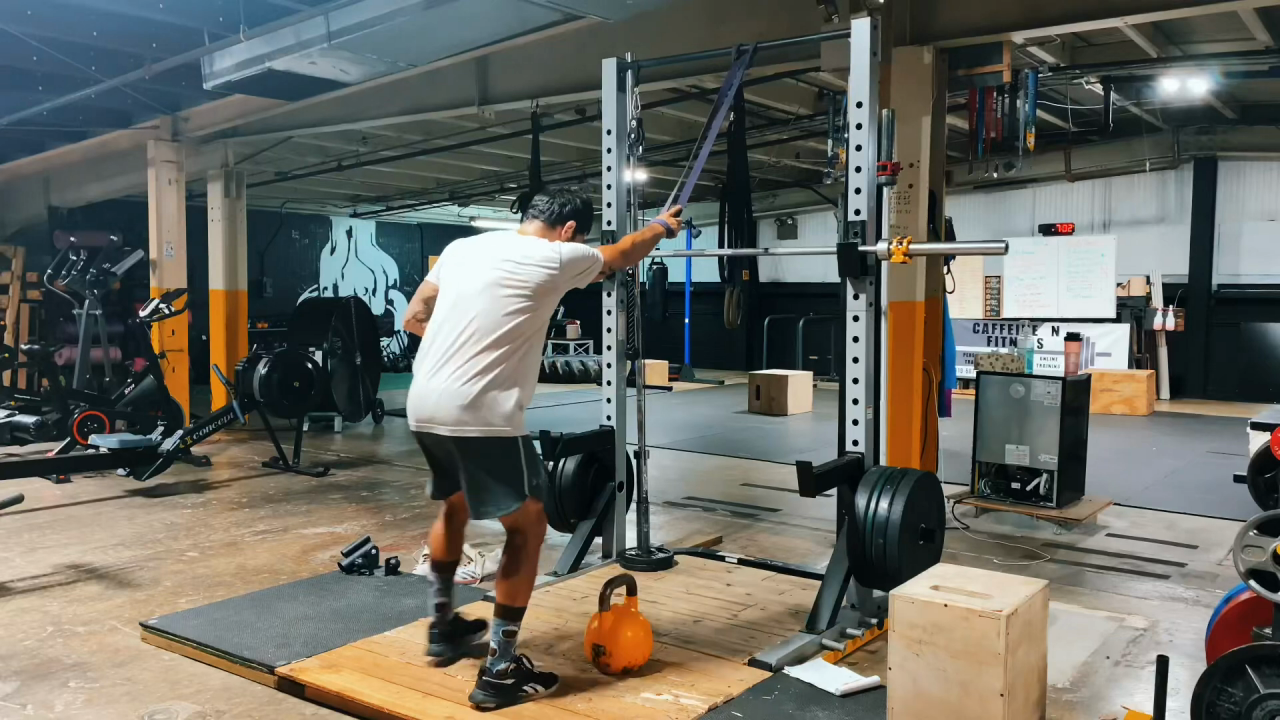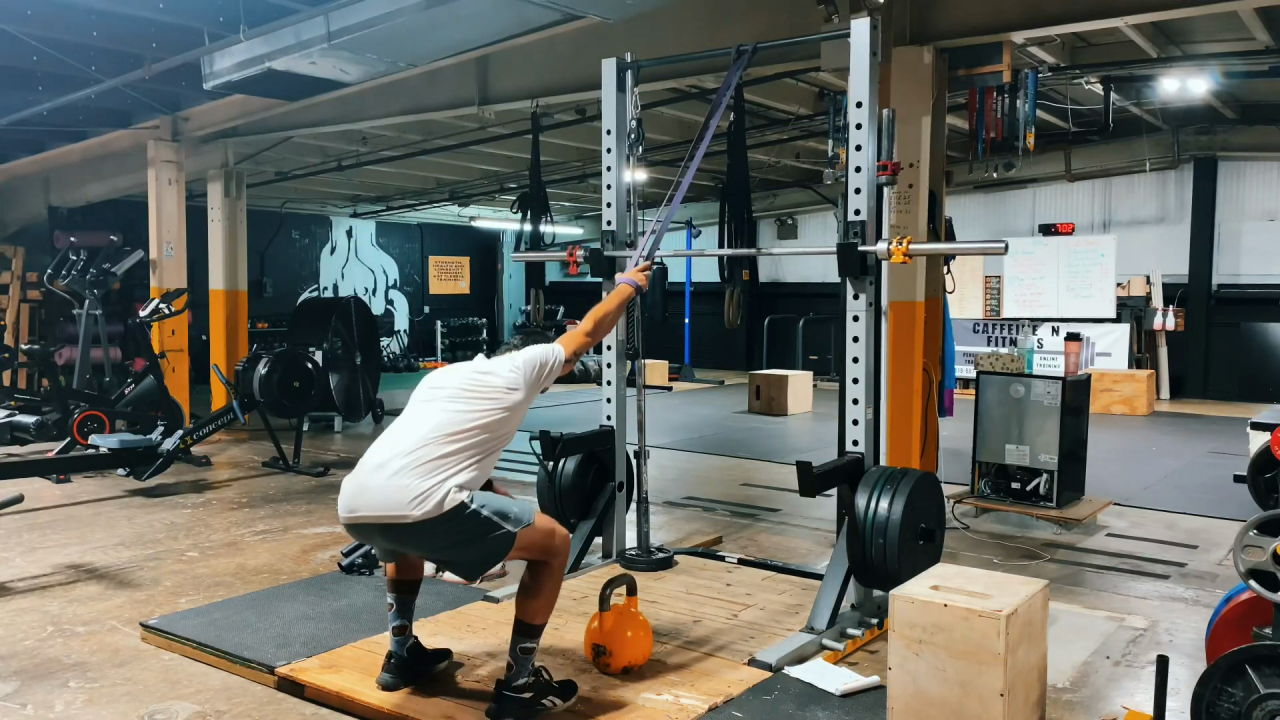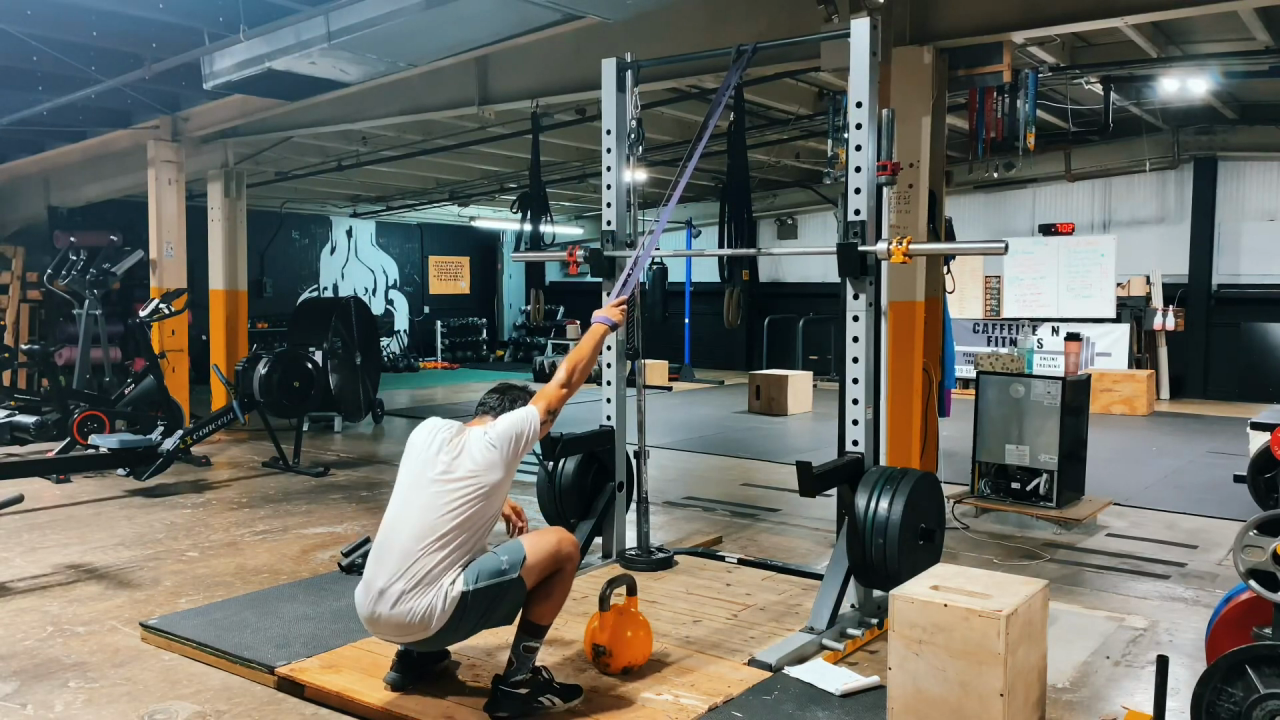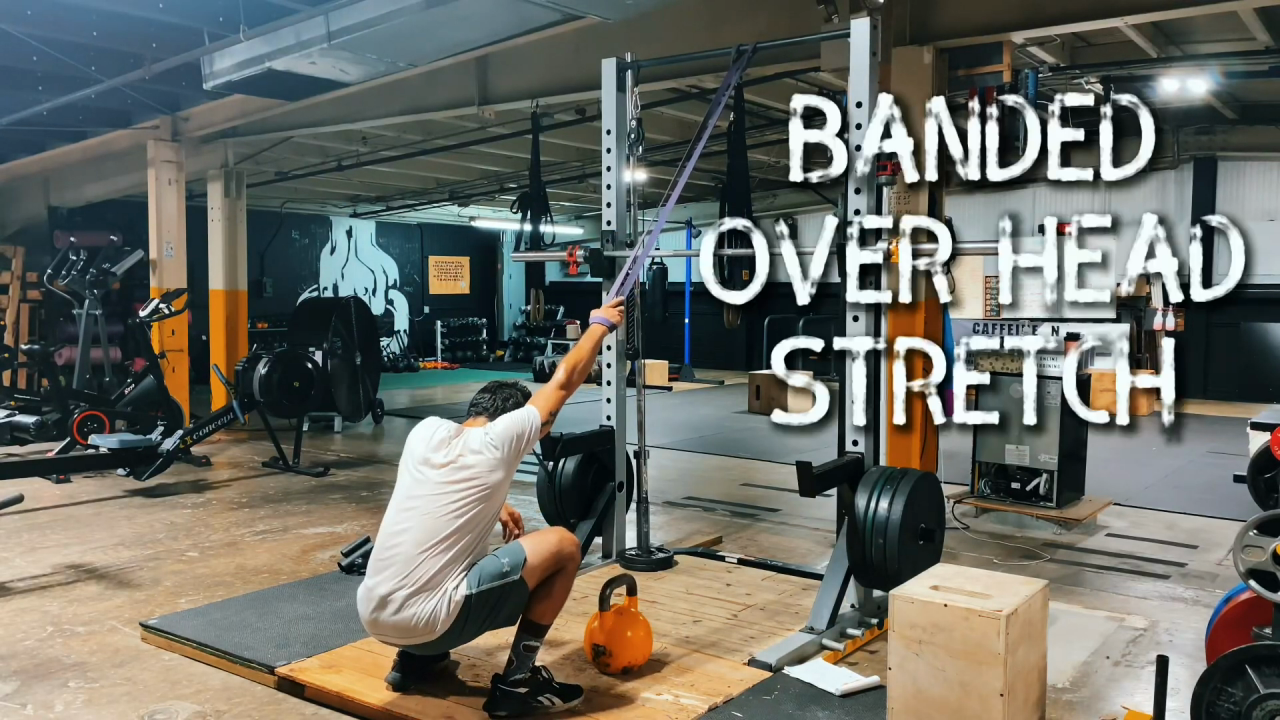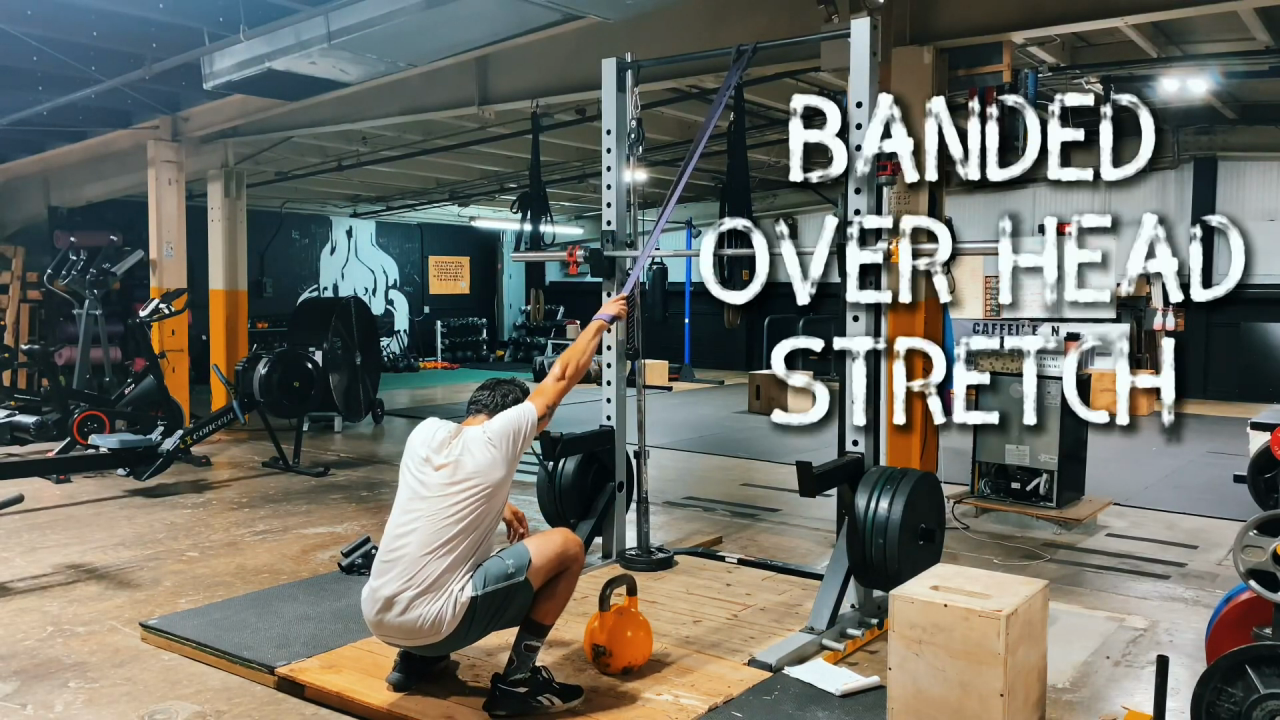
dt=1s
person 1, frame 1
left shoulder: (461, 248)
right shoulder: (554, 259)
left elbow: (415, 318)
right elbow: (621, 254)
right wrist: (661, 226)
left hip: (424, 403)
right hip: (483, 413)
left knee: (456, 506)
right knee: (526, 527)
left ankle: (444, 628)
right ankle: (499, 670)
person 1, frame 2
left shoulder: (445, 373)
right shoulder: (521, 368)
right elbow: (588, 331)
left wrist: (490, 492)
right wrist: (628, 285)
left hip: (354, 506)
right hip: (416, 505)
right knee: (553, 544)
left ankle: (402, 655)
person 1, frame 3
left shoulder: (429, 430)
right shoulder: (499, 441)
right elbow: (563, 383)
right wrist: (603, 324)
left hip: (370, 611)
right hip: (425, 618)
right knee: (563, 545)
left ankle: (410, 657)
right ankle: (516, 684)
person 1, frame 4
left shoulder: (427, 431)
right shoulder: (498, 440)
right elbow: (564, 381)
right wrist: (600, 324)
left hip: (372, 615)
right hip: (427, 621)
right knee: (563, 545)
left ankle: (413, 659)
right ankle: (516, 684)
person 1, frame 5
left shoulder: (426, 432)
right shoulder: (497, 437)
right elbow: (562, 376)
right wrist: (602, 319)
left hip: (376, 616)
right hip: (431, 623)
right knee: (567, 546)
left ankle: (413, 659)
right ankle: (516, 683)
